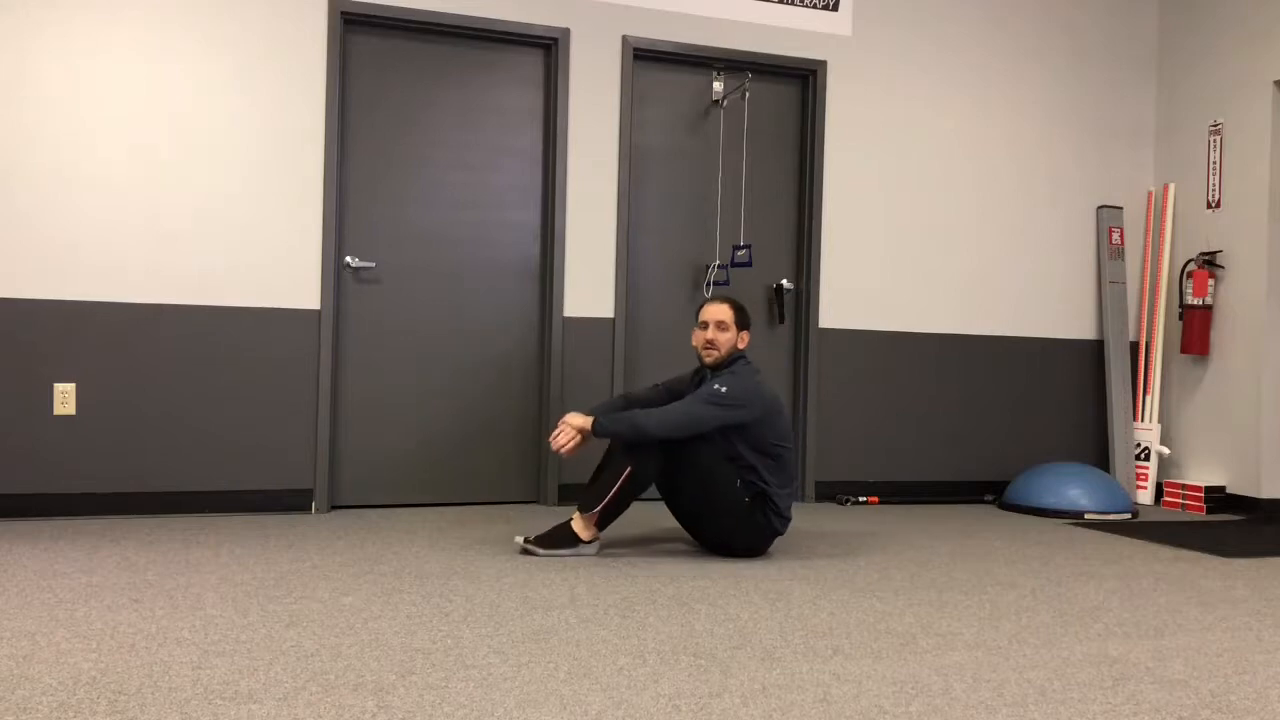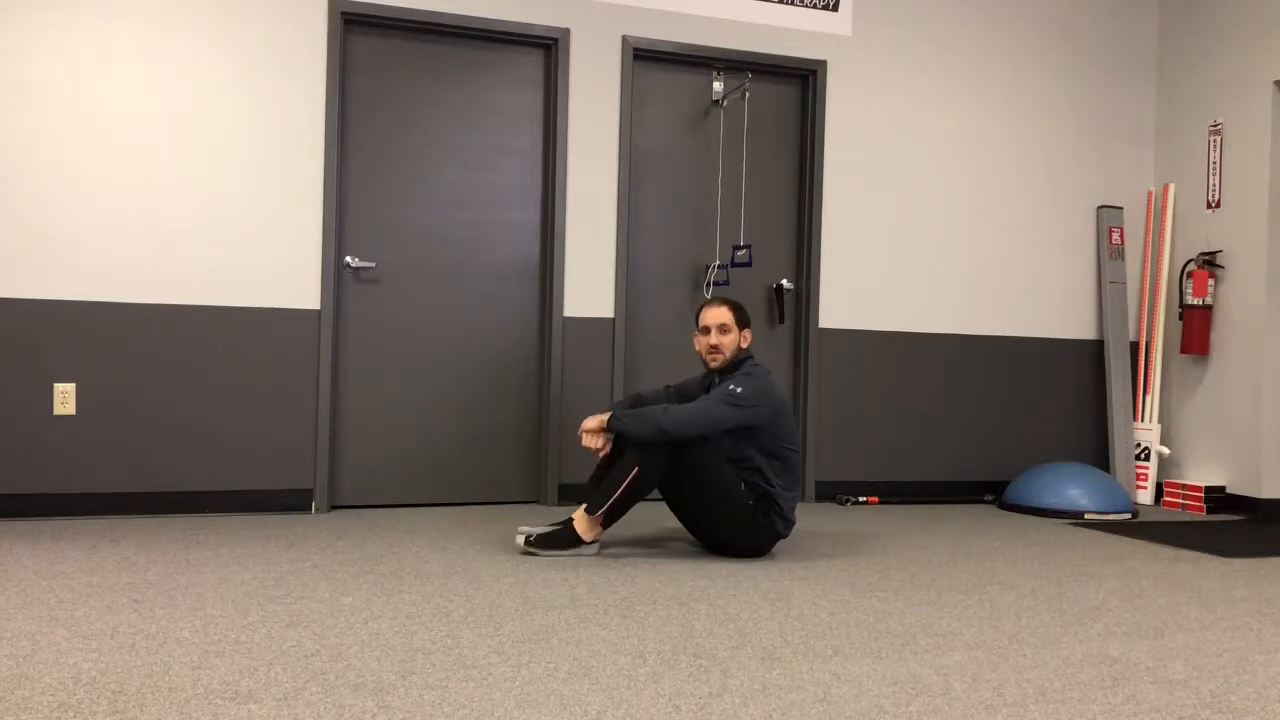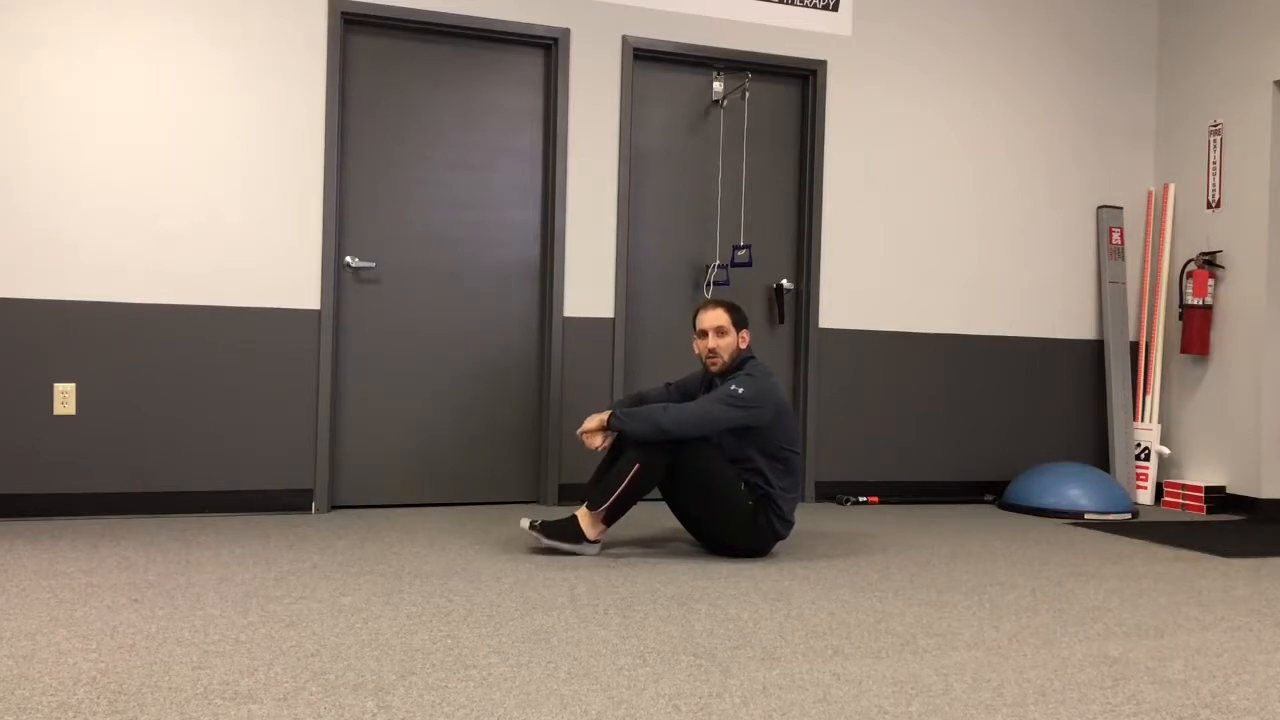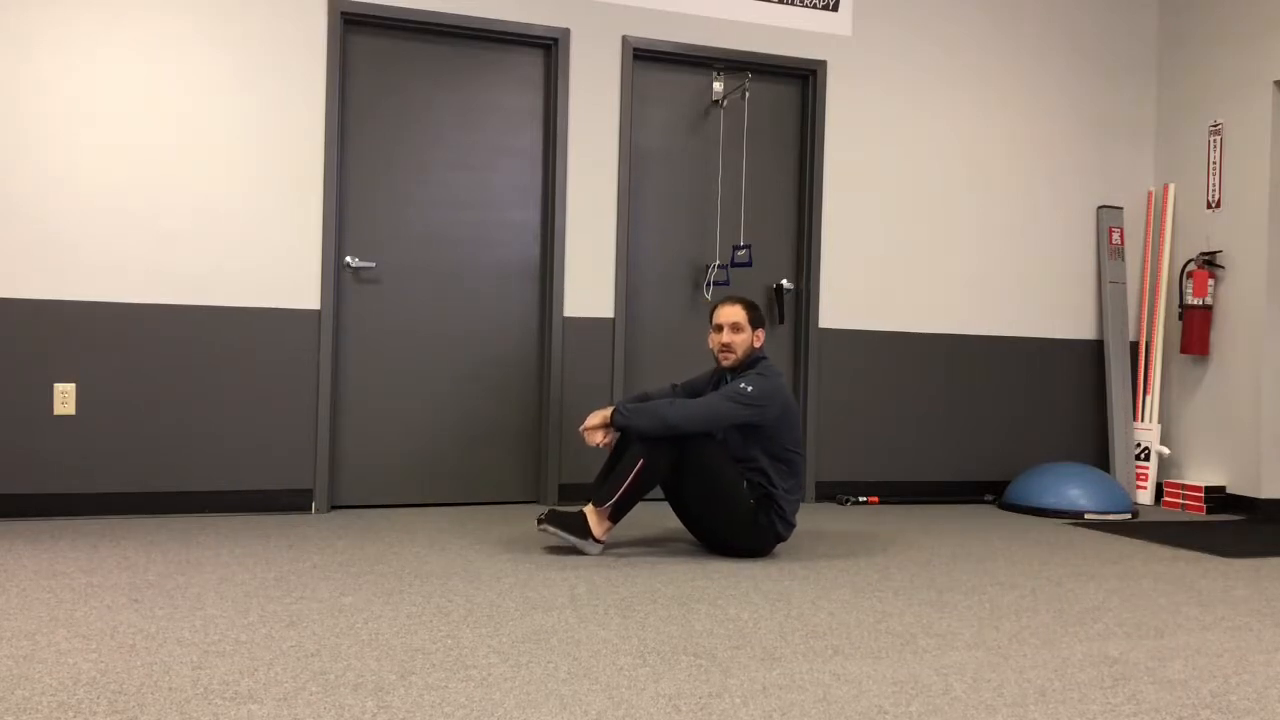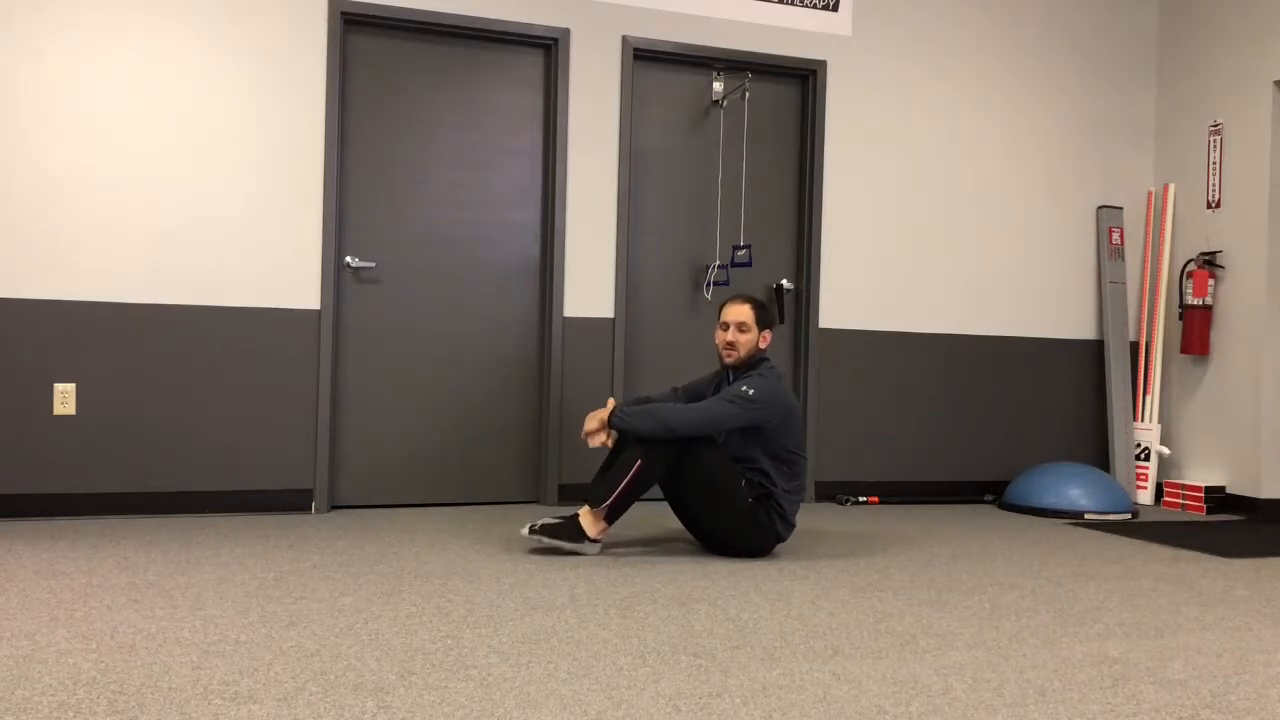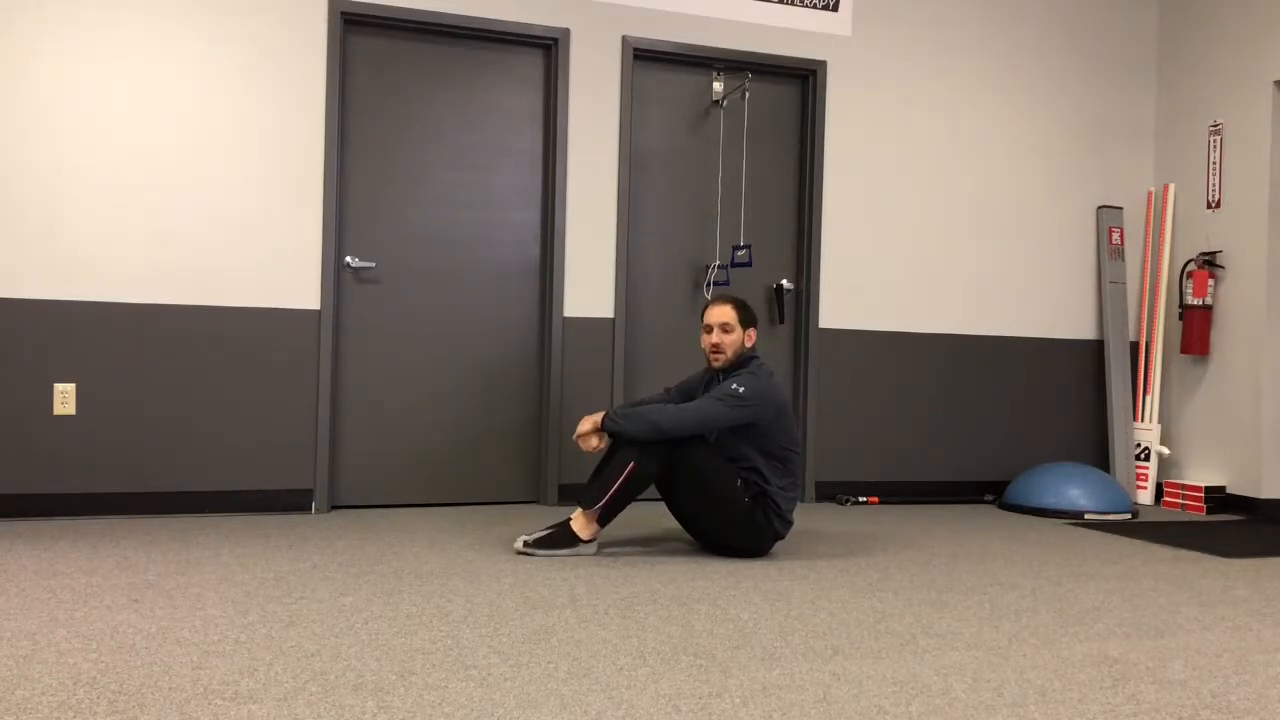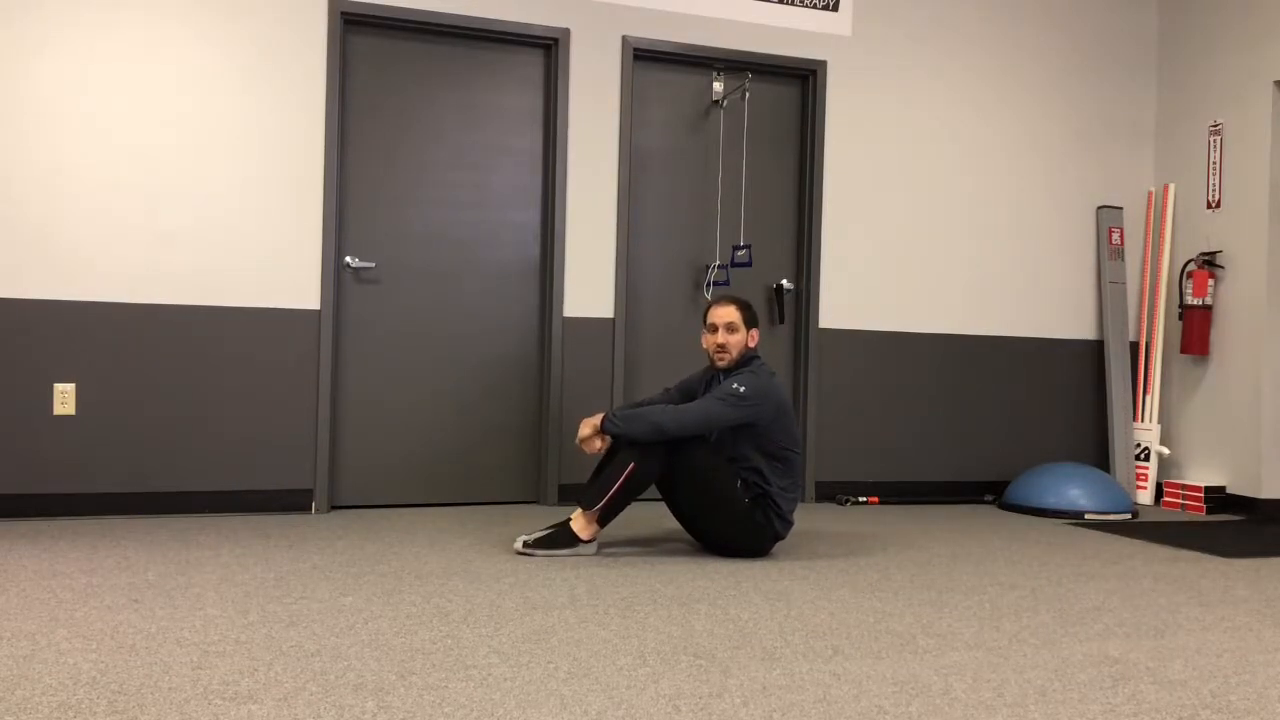
dt=0.7s
person 1, frame 1
left shoulder: (742, 387)
right shoulder: (703, 379)
left elbow: (666, 421)
right elbow: (635, 401)
left wrist: (592, 424)
right wrist: (583, 424)
left hip: (752, 522)
right hip: (721, 511)
left knee: (656, 433)
right knee: (640, 427)
left ankle: (583, 530)
right ankle: (586, 519)
person 1, frame 2
left shoulder: (753, 388)
right shoulder: (713, 381)
left elbow: (678, 420)
right elbow: (645, 400)
left wrist: (609, 420)
right wrist: (608, 424)
left hip: (757, 523)
right hip: (725, 513)
left knee: (665, 435)
right knee: (642, 429)
left ankle: (586, 530)
right ankle: (585, 518)
person 1, frame 3
left shoulder: (754, 388)
right shoulder: (713, 378)
left elbow: (679, 420)
right elbow: (649, 398)
left wrist: (609, 418)
right wrist: (608, 423)
left hip: (757, 524)
right hip: (726, 513)
left knee: (665, 435)
right knee: (641, 430)
left ankle: (588, 527)
right ankle: (587, 516)
person 1, frame 4
left shoulder: (763, 387)
right shoulder: (723, 377)
left elbow: (685, 414)
right elbow: (661, 398)
left wrist: (612, 415)
right wrist: (610, 421)
left hip: (759, 523)
right hip: (727, 509)
left knee: (669, 429)
right knee: (645, 427)
left ankle: (595, 524)
right ankle: (594, 515)
person 1, frame 5
left shoulder: (765, 390)
right shoulder: (726, 378)
left elbow: (686, 419)
right elbow: (667, 400)
left wrist: (611, 416)
right wrist: (610, 418)
left hip: (758, 524)
right hip: (728, 511)
left knee: (667, 432)
right knee: (649, 426)
left ankle: (590, 526)
right ankle: (588, 519)
person 1, frame 6
left shoulder: (755, 387)
right shoulder: (714, 377)
left elbow: (677, 419)
right elbow: (654, 404)
left wrist: (604, 419)
right wrist: (605, 426)
left hip: (756, 523)
right hip: (724, 510)
left knee: (658, 435)
right knee: (643, 428)
left ankle: (583, 530)
right ankle: (582, 519)
person 1, frame 7
left shoulder: (755, 387)
right shoulder: (714, 376)
left elbow: (677, 420)
right elbow: (655, 404)
left wrist: (603, 421)
right wrist: (606, 426)
left hip: (757, 523)
right hip: (725, 512)
left knee: (661, 435)
right knee: (642, 430)
left ankle: (582, 529)
right ankle: (580, 520)
